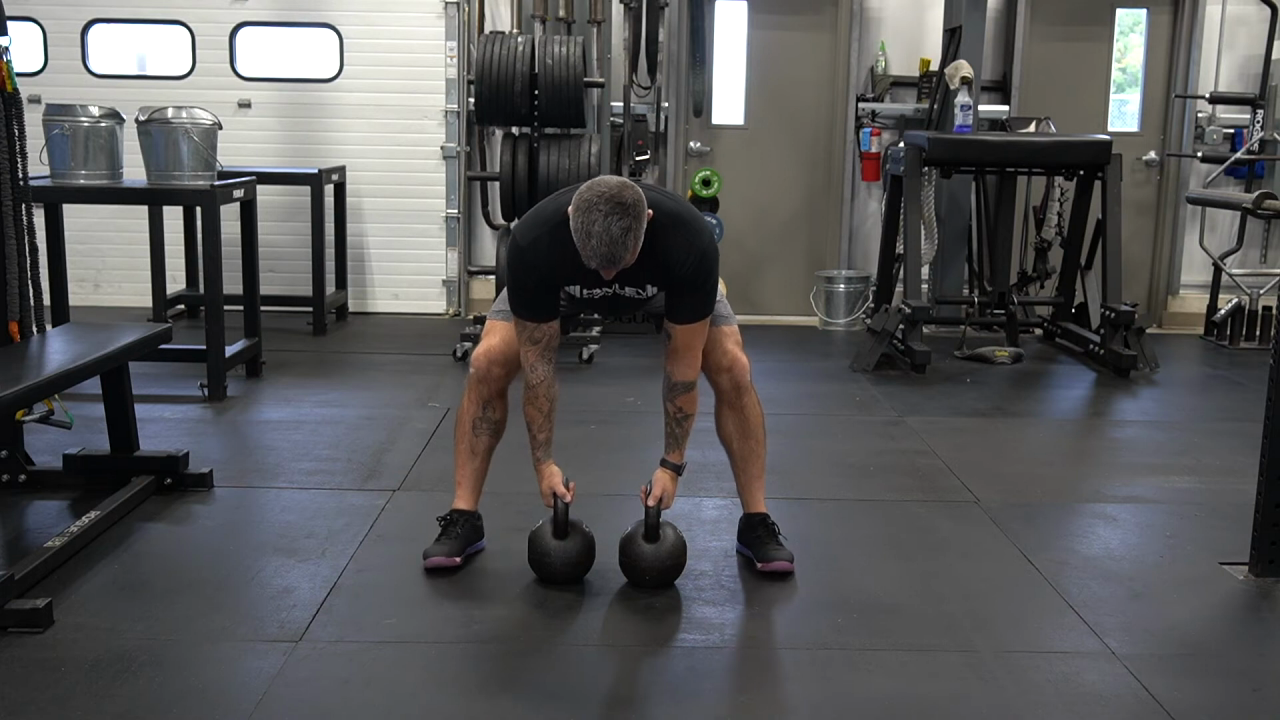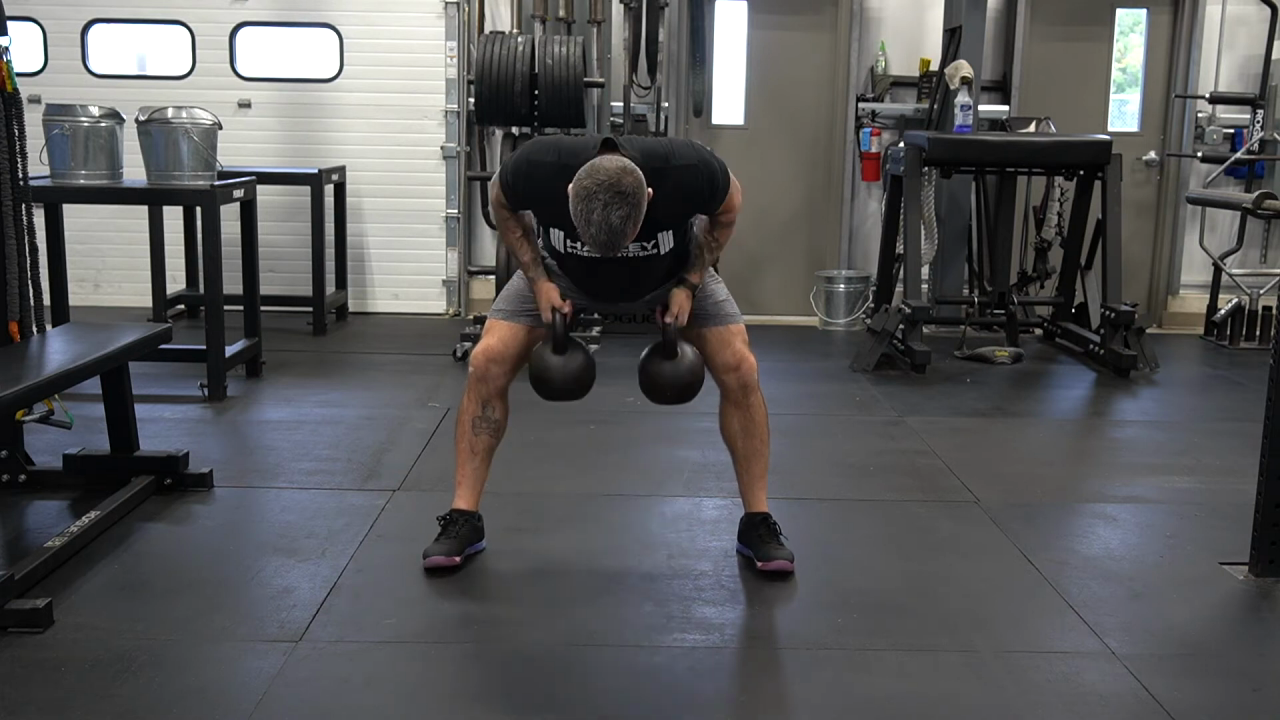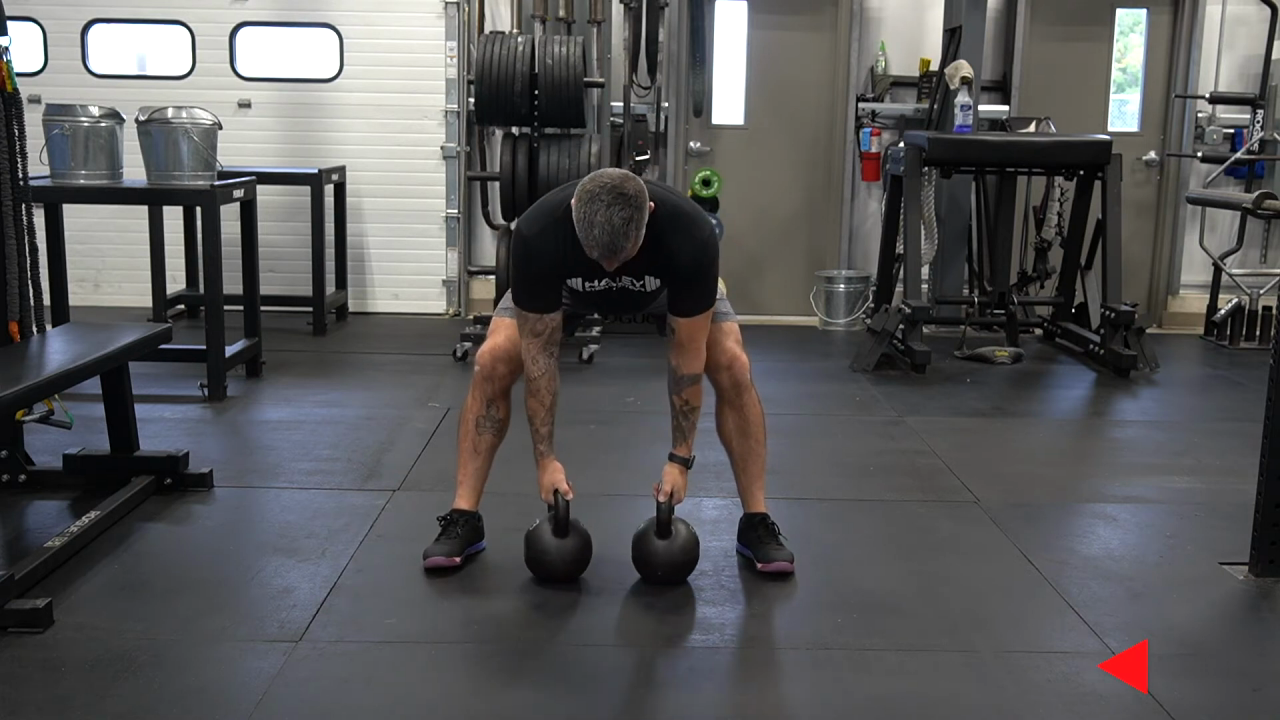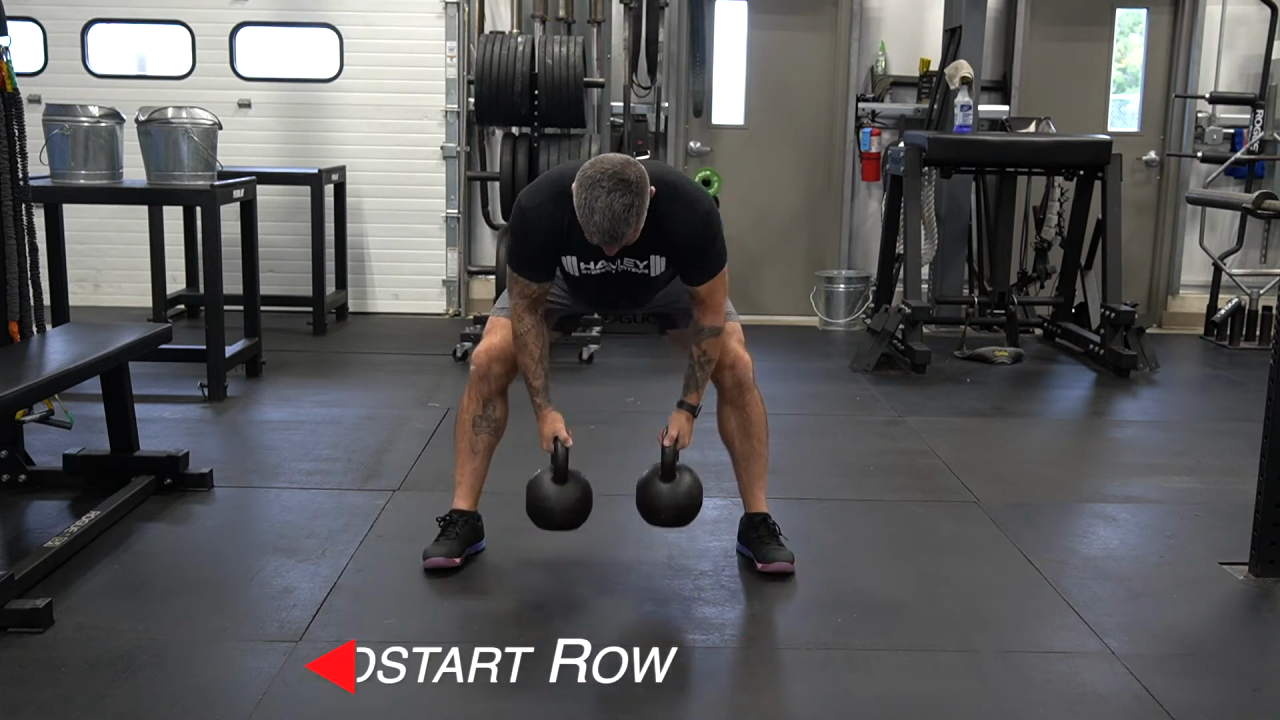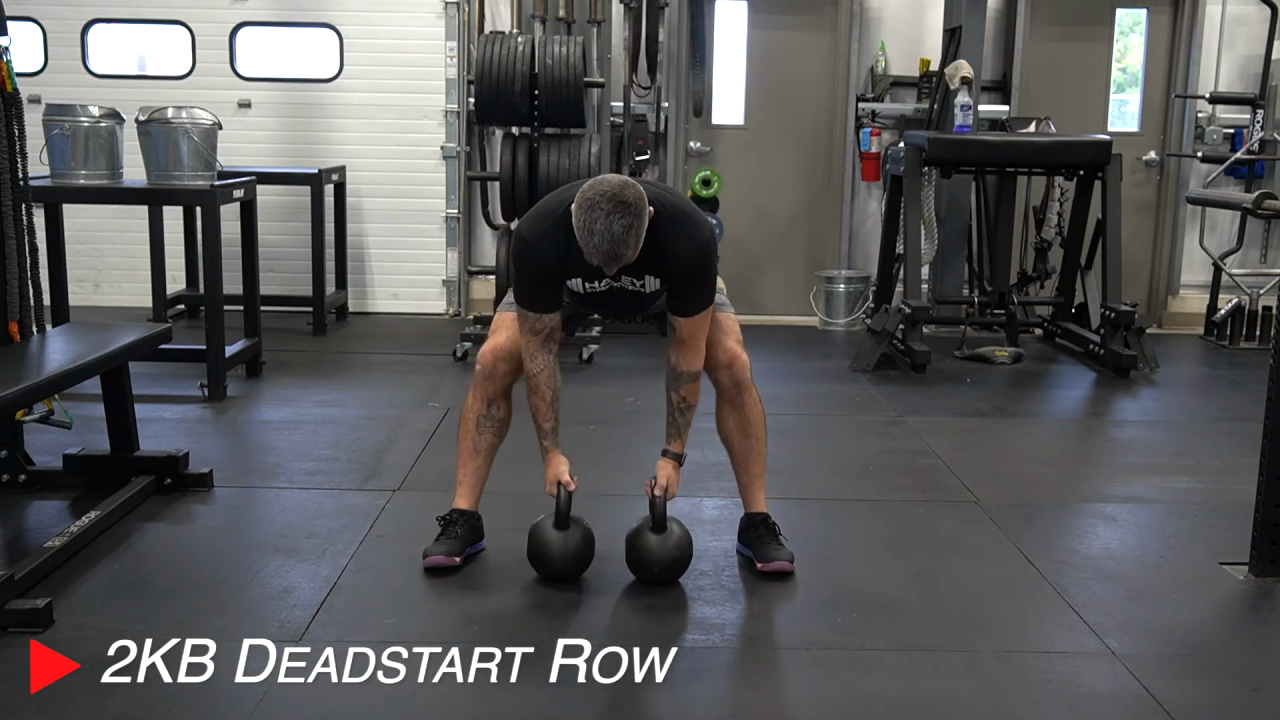
dt=1s
person 1, frame 1
left shoulder: (689, 241)
right shoulder: (534, 241)
left elbow: (683, 360)
right elbow: (537, 359)
left wrist: (672, 463)
right wrist: (543, 461)
left hip: (662, 281)
right hip: (561, 281)
left knee: (732, 370)
right knee: (487, 365)
left ankle: (757, 523)
right ankle: (463, 518)
person 1, frame 2
left shoulder: (688, 170)
right shoulder: (538, 168)
left elbow: (727, 206)
right elbow: (502, 202)
left wrist: (690, 282)
right wrist: (538, 279)
left hip: (669, 273)
right hip: (564, 272)
left knee: (740, 370)
right knee: (487, 364)
left ankle: (757, 523)
right ankle: (463, 518)
person 1, frame 3
left shoulder: (690, 235)
right shoulder: (537, 234)
left elbow: (687, 352)
right elbow: (539, 352)
left wrist: (680, 458)
right wrist: (545, 457)
left hip: (663, 281)
right hip: (566, 281)
left knee: (733, 368)
right knee: (492, 362)
left ankle: (757, 523)
right ankle: (463, 519)
person 1, frame 4
left shoulder: (690, 210)
right shoulder: (538, 208)
left elbow: (709, 311)
right elbow: (527, 311)
left wrist: (688, 408)
right wrist: (544, 409)
left hip: (667, 279)
right hip: (565, 279)
left knee: (736, 368)
right knee: (488, 361)
left ankle: (758, 523)
right ankle: (463, 519)
person 1, frame 5
left shoulder: (689, 236)
right shoulder: (538, 235)
left elbow: (687, 350)
right elbow: (539, 347)
left wrist: (673, 454)
right wrist: (551, 452)
left hip: (663, 285)
right hip: (568, 286)
left knee: (733, 366)
right knee: (494, 361)
left ankle: (757, 523)
right ankle: (463, 519)
